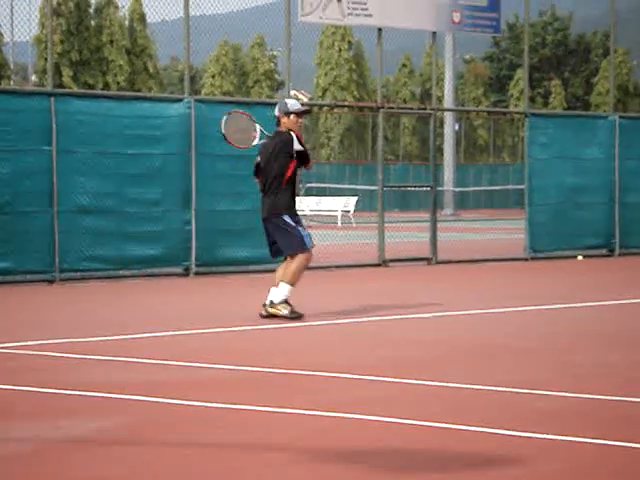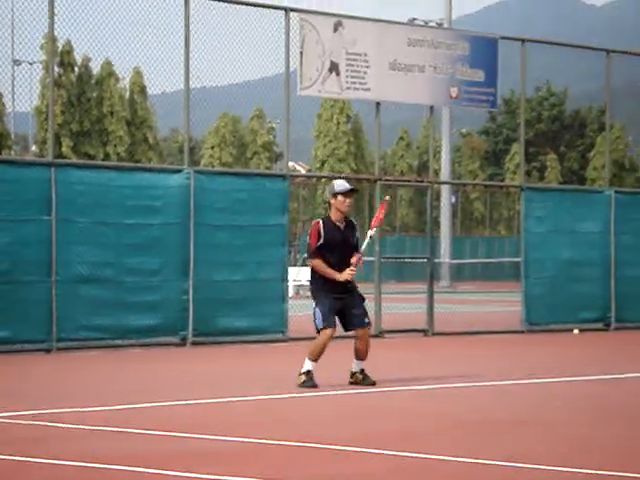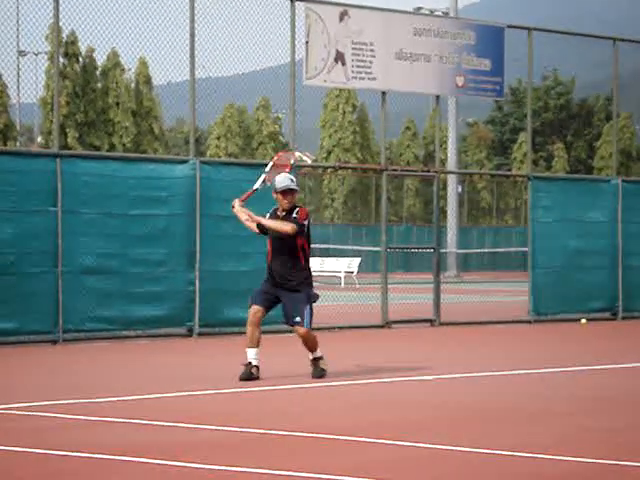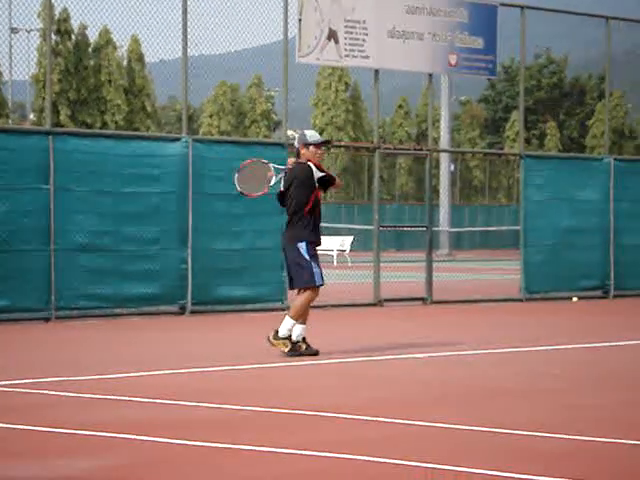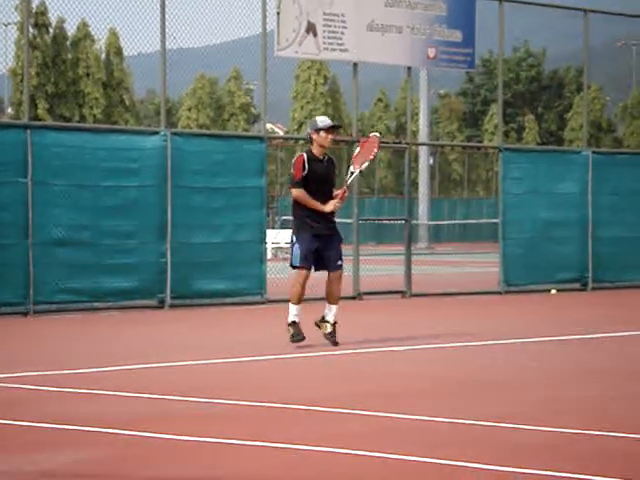
dt=1s
person 1, frame 1
left shoulder: (265, 144)
right shoulder: (292, 137)
left elbow: (258, 177)
right elbow: (306, 164)
left hip: (268, 210)
right hip: (281, 209)
left knee: (291, 256)
right knee: (305, 252)
left ankle: (272, 304)
right ankle: (279, 301)
person 1, frame 2
left shoulder: (352, 227)
right shoulder: (319, 226)
right elbow: (313, 260)
left wrist: (357, 260)
right wrist: (338, 276)
left hip: (348, 290)
right hip: (323, 289)
left knee: (364, 331)
right knee: (327, 332)
left ankle: (357, 372)
right ankle: (306, 372)
person 1, frame 3
left shoulder: (300, 214)
right shoulder: (273, 214)
left elbow: (290, 228)
right elbow: (259, 229)
left wrist: (259, 218)
right wrist: (239, 212)
left hip: (298, 284)
right hip: (273, 281)
left knee: (302, 330)
right knee: (254, 313)
left ankle: (317, 357)
right ankle: (252, 364)
person 1, frame 4
left shoulder: (289, 174)
right shoulder: (312, 169)
right elbow: (335, 184)
left hip: (293, 238)
right hip: (302, 240)
left knee: (305, 290)
right knee: (311, 288)
left ankle: (297, 338)
right ankle: (281, 335)
person 1, frame 5
left shoulder: (330, 162)
right shoulder: (302, 159)
right elbow: (295, 191)
left wrist: (336, 195)
right wrist: (323, 207)
left hip: (326, 226)
right hip: (304, 226)
left knee: (336, 272)
right knee: (302, 272)
left ankle: (328, 320)
right ankle: (293, 322)
